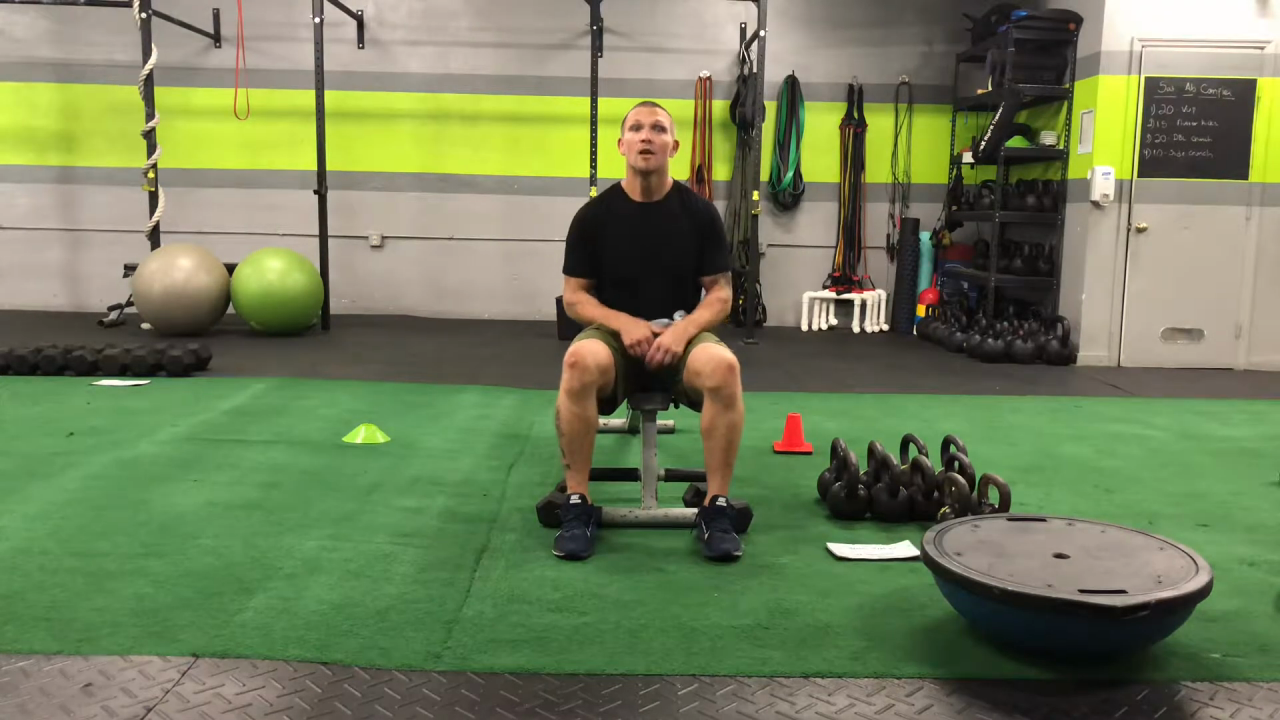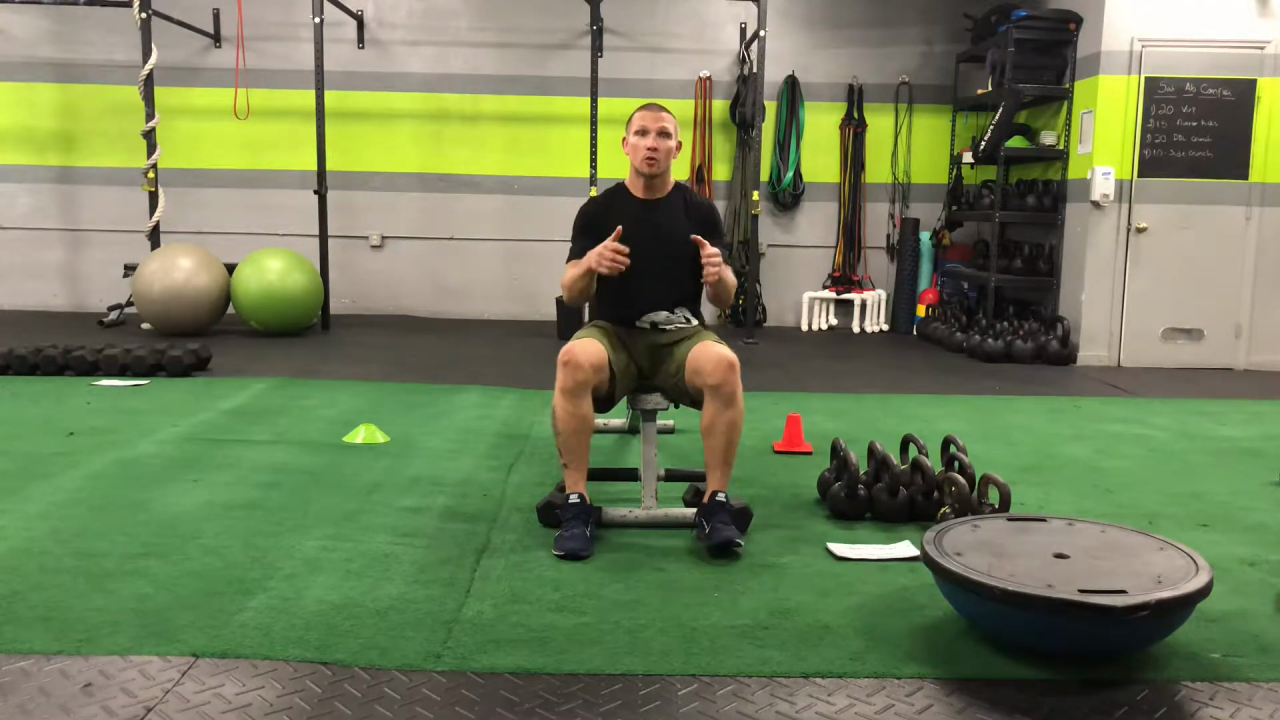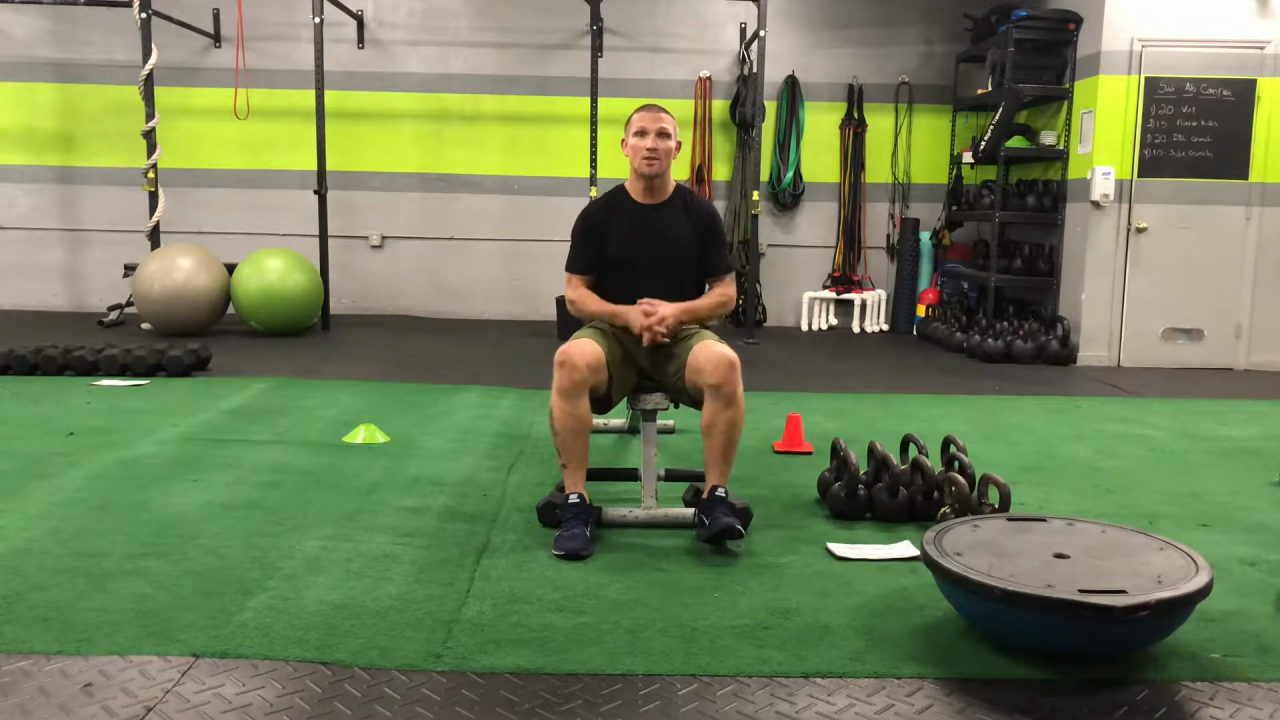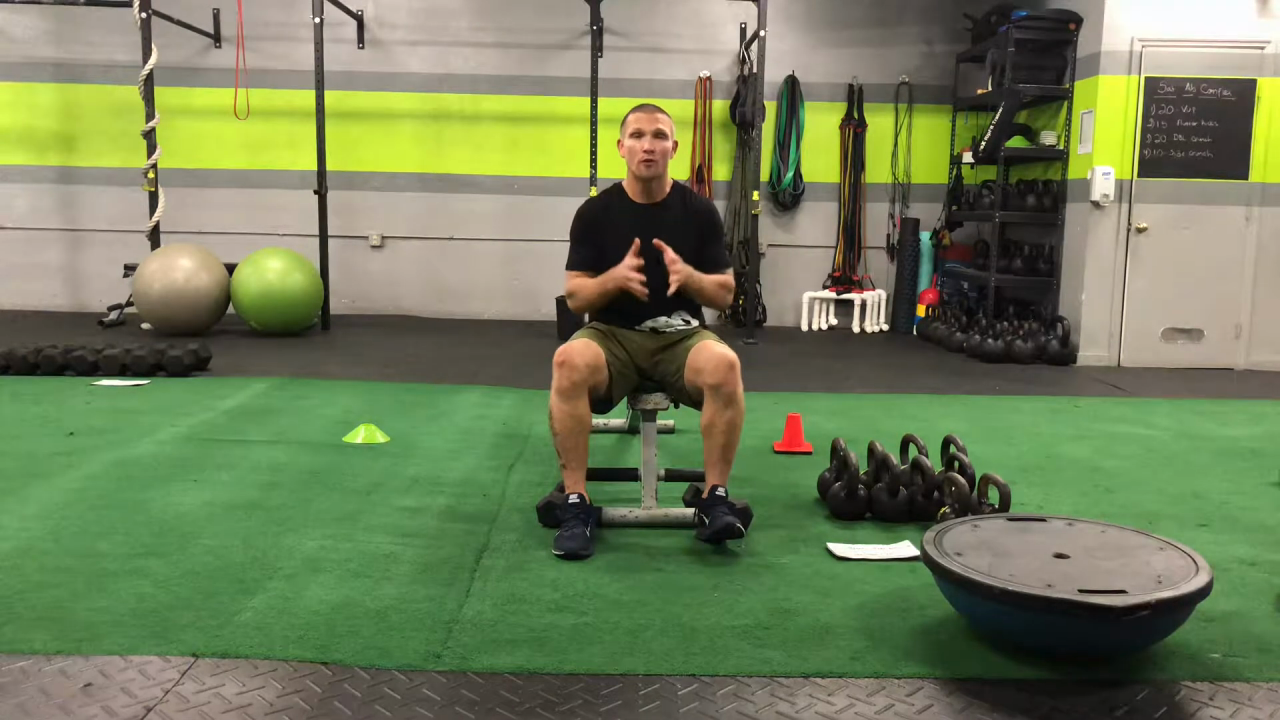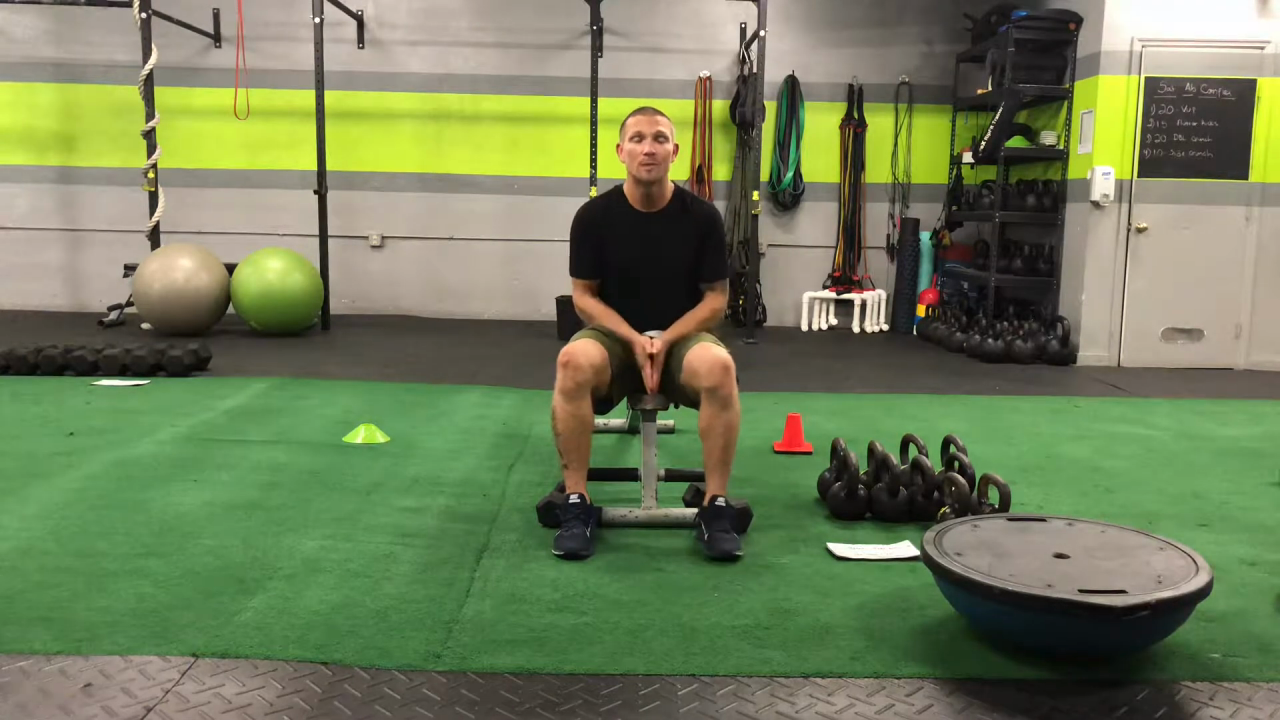
dt=0.4s
person 1, frame 1
left shoulder: (699, 212)
right shoulder: (594, 214)
left elbow: (721, 295)
right elbow: (573, 298)
left wrist: (684, 329)
right wrist: (622, 323)
left hip: (681, 337)
right hip: (615, 334)
left knee: (723, 368)
right knee: (579, 362)
left ankle: (715, 509)
right ankle: (576, 505)
person 1, frame 2
left shoulder: (699, 211)
right shoulder: (599, 209)
left elbow: (725, 298)
right elbow: (570, 293)
left wrist: (716, 272)
right wrist: (591, 262)
left hip: (681, 335)
right hip: (613, 332)
left knee: (724, 365)
right knee: (573, 361)
left ankle: (715, 504)
right ankle: (576, 503)
person 1, frame 3
left shoulder: (701, 213)
right shoulder: (598, 214)
left elbow: (726, 296)
right elbow: (575, 298)
left wrist: (678, 311)
right wrist: (626, 314)
left hip: (682, 336)
right hip: (614, 334)
left knee: (725, 365)
right knee: (569, 361)
left ankle: (714, 500)
right ankle: (576, 504)
person 1, frame 4
left shoulder: (699, 211)
right shoulder: (594, 212)
left elbow: (724, 292)
right elbow: (576, 295)
left wrist: (687, 274)
right wrist: (614, 277)
left hip: (681, 335)
right hip: (613, 333)
left knee: (725, 365)
right knee: (568, 361)
left ankle: (714, 500)
right ankle: (576, 504)
person 1, frame 5
left shoulder: (702, 216)
right shoulder: (593, 216)
left elbow: (716, 299)
right elbow: (584, 296)
left wrist: (665, 341)
right wrist: (635, 340)
left hip: (682, 337)
right hip: (615, 336)
left knee: (718, 367)
right knee: (573, 362)
left ankle: (715, 509)
right ankle: (577, 505)
